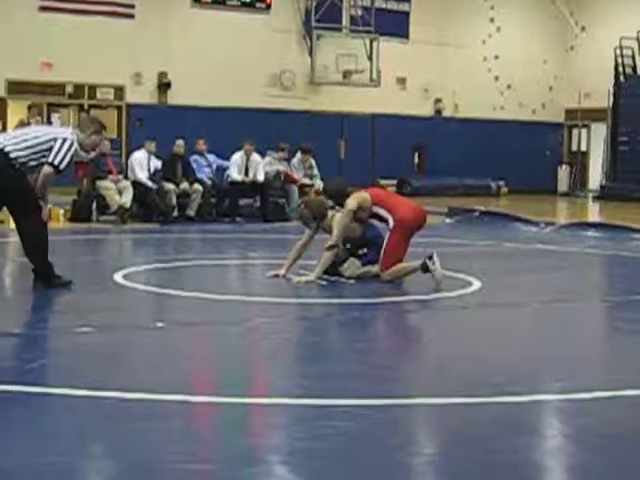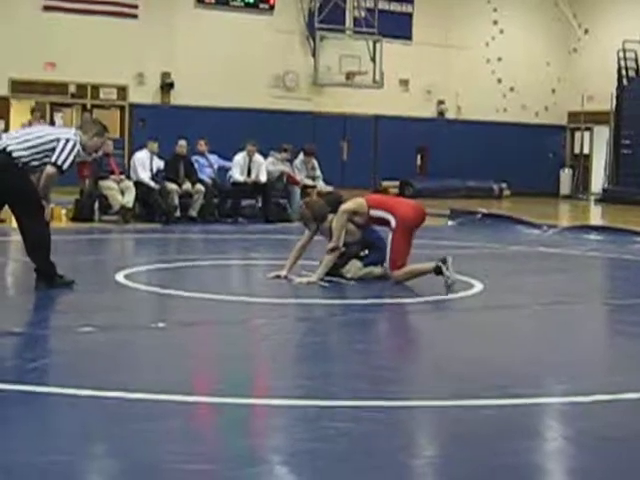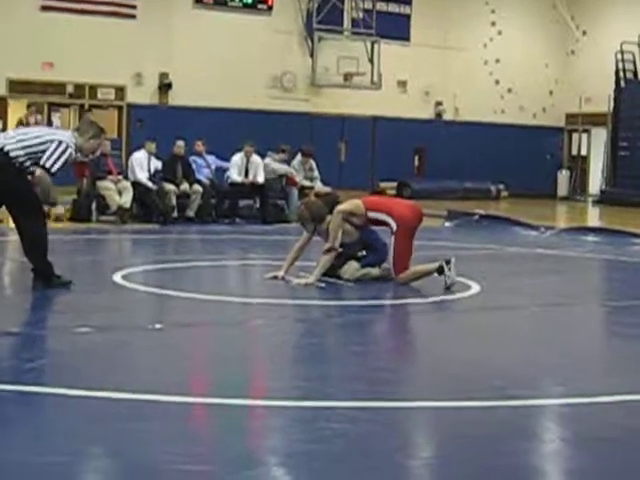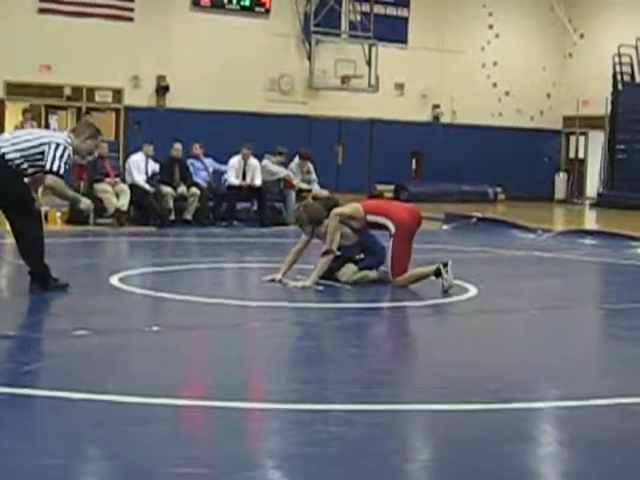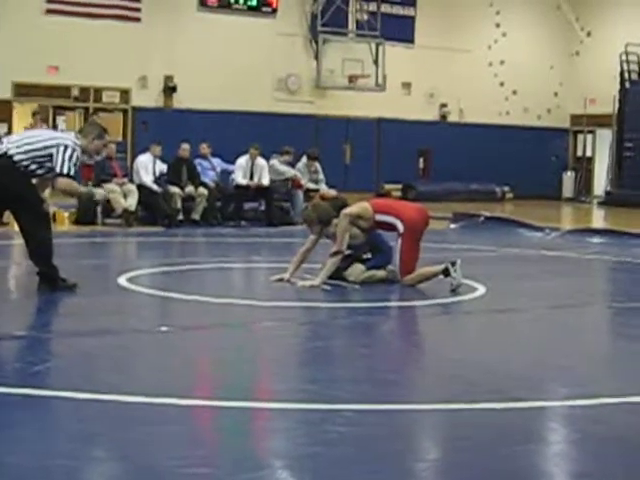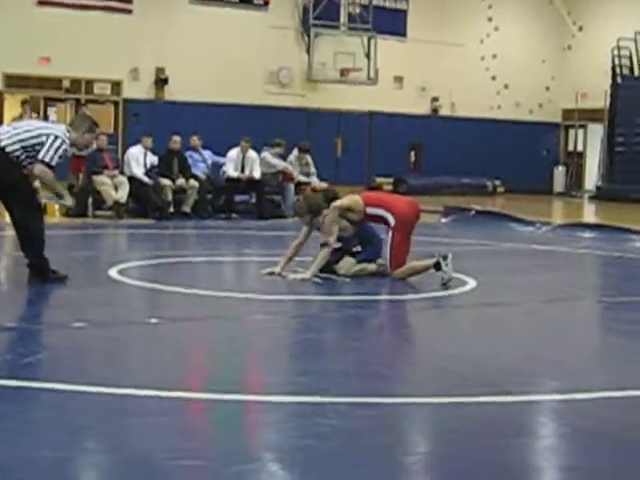
dt=0.3s
person 1, frame 1
left shoulder: (352, 201)
right shoulder: (365, 194)
left elbow: (335, 243)
left hip: (403, 219)
right hip: (417, 213)
left knee: (386, 275)
left ankle: (423, 265)
person 1, frame 2
left shoulder: (345, 210)
right shoulder: (356, 204)
left elbow: (335, 248)
left wrist: (316, 277)
left hip: (404, 217)
right hip: (415, 209)
left knee: (397, 275)
left ankle: (438, 267)
person 1, frame 3
left shoulder: (341, 213)
right shoulder: (343, 210)
left elbow: (331, 249)
left wrist: (313, 278)
left hip: (403, 217)
right hip: (411, 209)
left knee: (400, 276)
left ankle: (439, 267)
person 1, frame 4
left shoulder: (336, 217)
right shoulder: (331, 219)
left elbow: (328, 253)
left wrist: (310, 281)
left hip: (401, 222)
left knee: (398, 280)
left ankle: (438, 270)
person 1, frame 5
left shoulder: (346, 216)
right shoulder: (335, 219)
left elbow: (338, 253)
left wrist: (318, 280)
left hip: (410, 221)
right hip: (418, 212)
left knee: (406, 279)
left ankle: (446, 269)
person 1, frame 6
left shoulder: (336, 208)
left elbow: (328, 244)
left wrist: (310, 273)
left hip: (401, 215)
right hip: (409, 206)
left knee: (396, 273)
left ankle: (436, 263)
person 2, frame 1
left shoulder: (62, 136)
right shoulder: (70, 141)
left elbow: (43, 170)
right elbow: (48, 172)
left wrist: (37, 197)
right wrist: (42, 200)
right knee: (34, 218)
right ankle: (44, 276)
person 2, frame 2
left shoulder: (64, 137)
right shoulder: (72, 142)
right elbow: (50, 172)
left wrist: (40, 197)
right wrist: (44, 200)
right knee: (36, 218)
right ankle: (47, 275)
person 2, frame 3
left shoulder: (61, 139)
right shoulder: (66, 144)
left elbow: (36, 170)
right elbow: (41, 174)
left wrist: (34, 199)
right knee: (33, 217)
right ankle: (44, 276)
person 2, frame 4
left shoulder: (57, 141)
right shoulder: (63, 146)
left elbow: (38, 176)
right elbow: (51, 181)
left wrist: (29, 197)
right wrist: (77, 200)
right knee: (29, 220)
right ankle: (41, 279)
person 2, frame 5
left shoulder: (64, 141)
right shoulder: (71, 147)
right elbow: (63, 184)
left wrist: (37, 200)
right wrist: (92, 192)
right knee: (38, 221)
right ankle: (49, 279)
person 2, frame 6
left shoulder: (54, 131)
right shoulder: (61, 139)
right elbow: (40, 171)
left wrist: (29, 191)
right wrist: (64, 195)
right knee: (30, 211)
right ankle: (40, 271)
